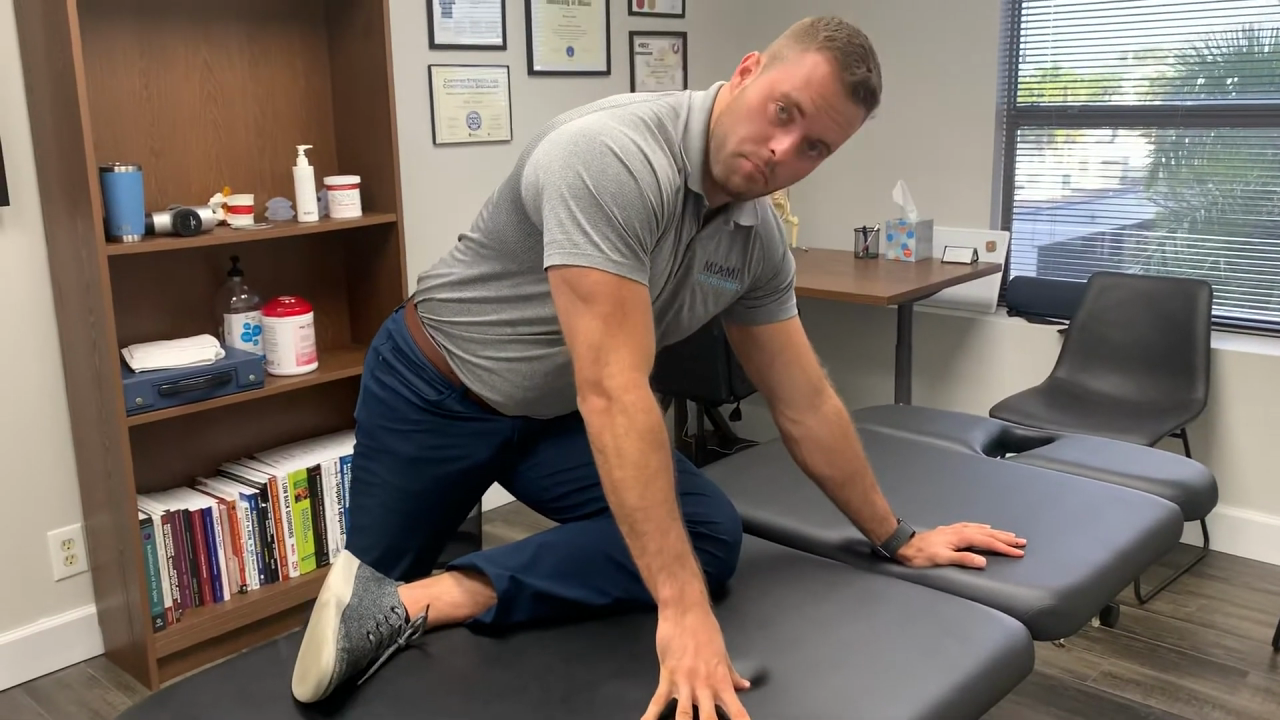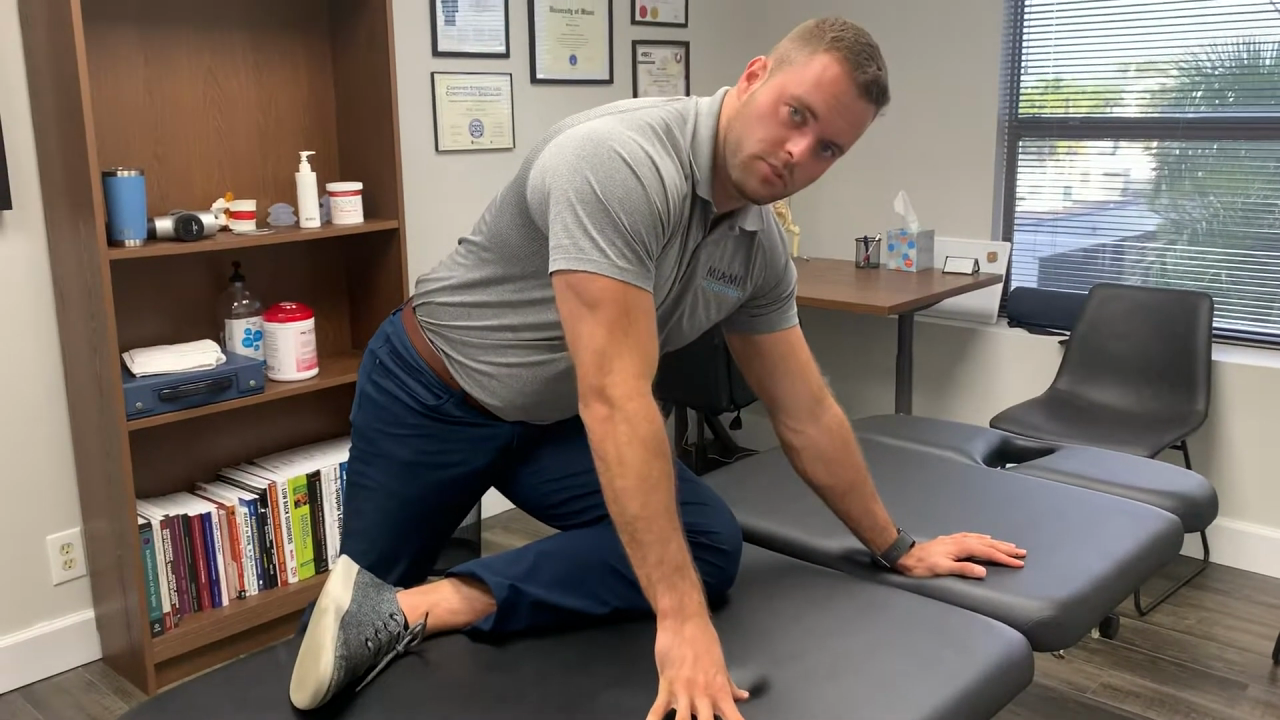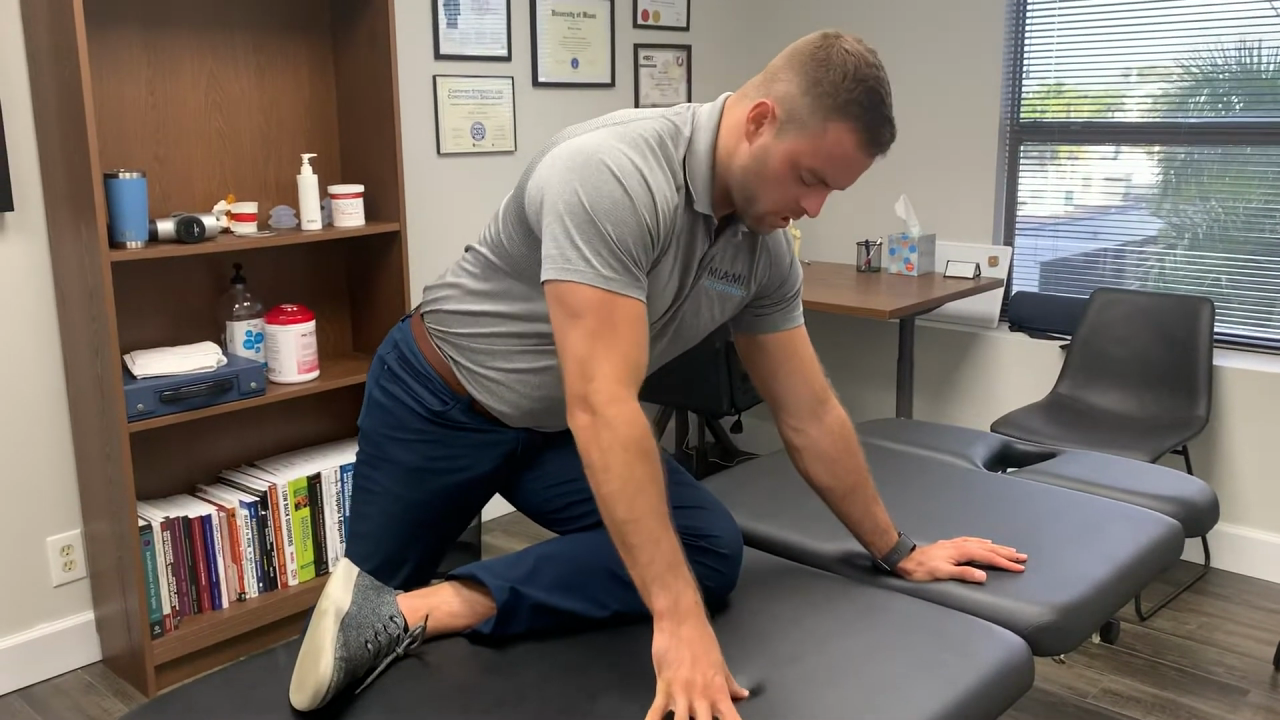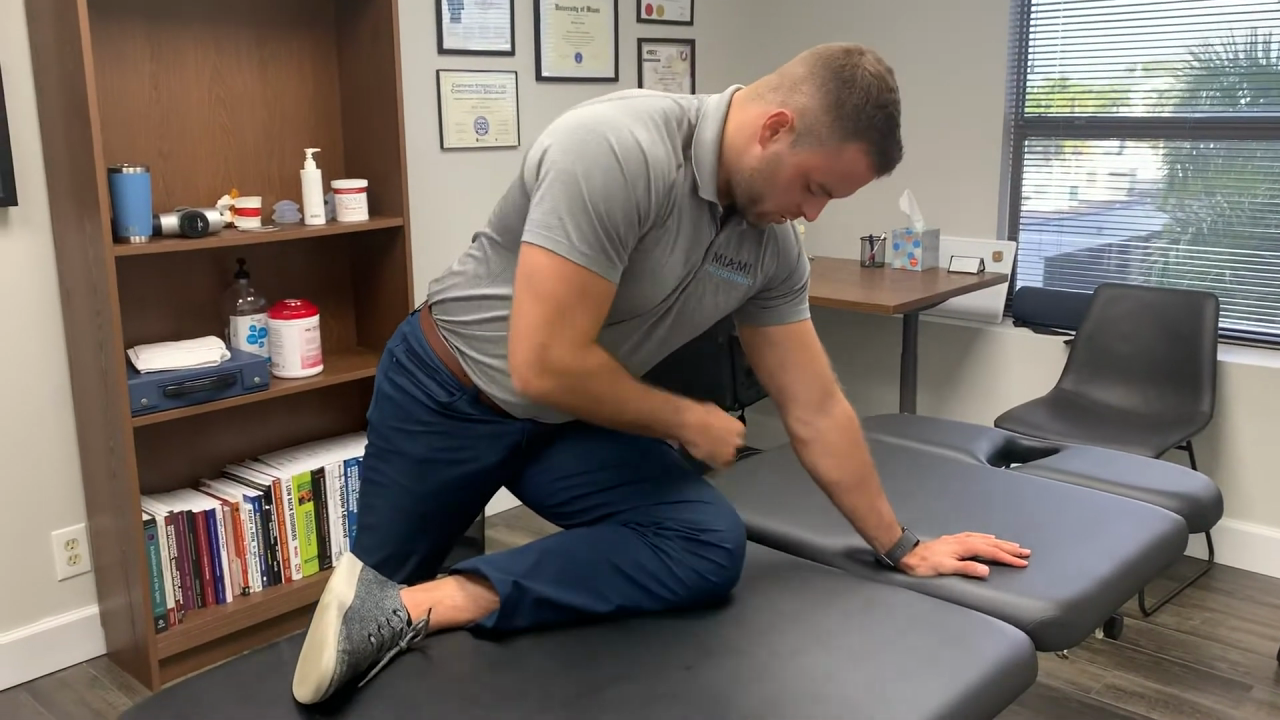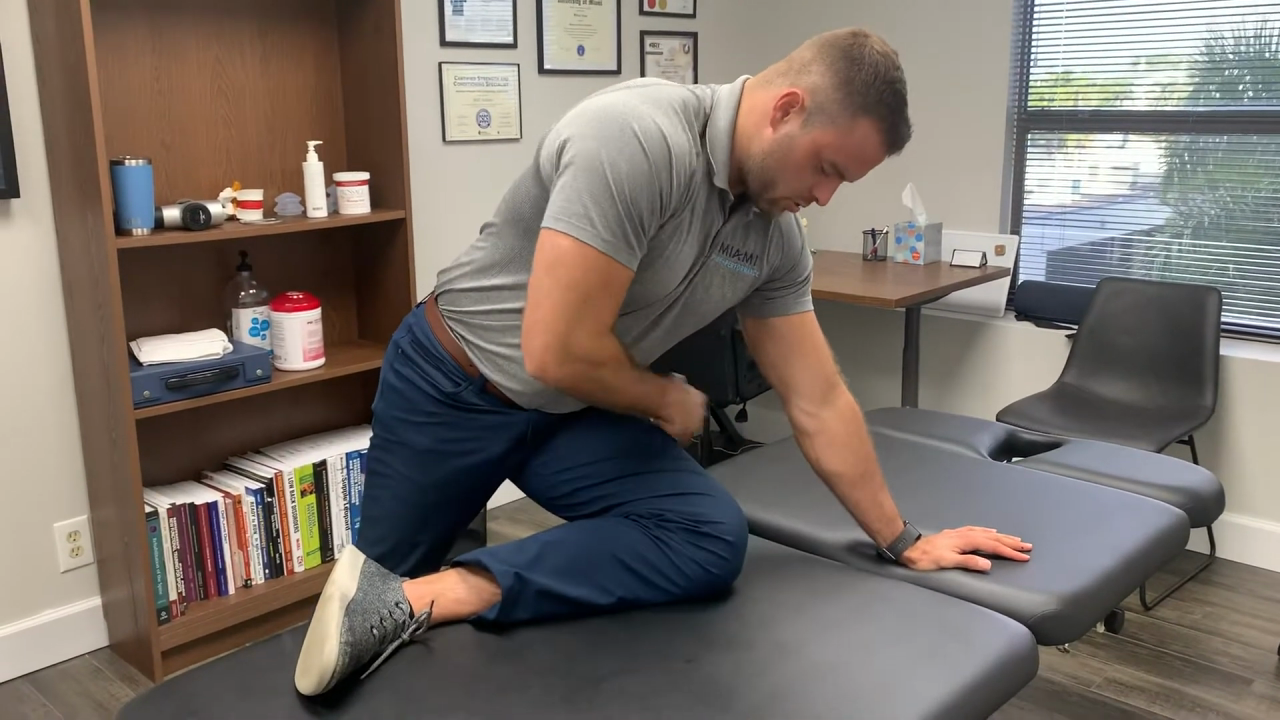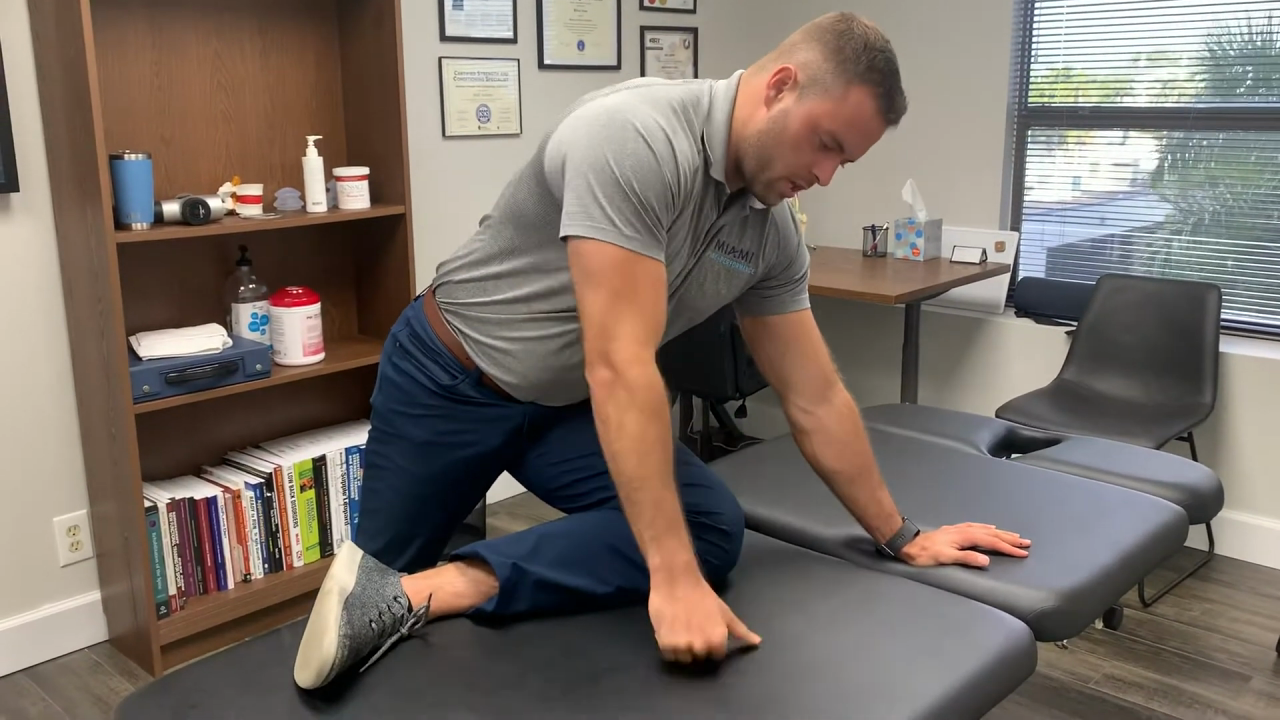
dt=0.4s
person 1, frame 1
left shoulder: (757, 241)
right shoulder: (611, 155)
left elbow: (805, 406)
right elbow: (614, 393)
left wrist: (898, 538)
right wrist: (683, 608)
left hip: (552, 415)
right hip: (435, 389)
left knee: (708, 535)
right knee: (372, 593)
left ankle: (421, 606)
person 1, frame 2
left shoulder: (759, 248)
right shoulder: (619, 161)
left elbow: (805, 415)
right elbow: (616, 401)
left wrist: (898, 549)
right wrist: (681, 618)
left hip: (551, 418)
right hip: (430, 393)
left knee: (709, 545)
right knee: (351, 624)
left ankle: (417, 612)
person 1, frame 3
left shoulder: (764, 249)
right shoulder: (614, 173)
left elbow: (809, 416)
right elbow: (600, 410)
left wrist: (898, 552)
right wrist: (677, 620)
left hip: (553, 424)
right hip: (439, 399)
left knee: (709, 552)
right knee: (365, 613)
left ankle: (421, 614)
person 1, frame 4
left shoulder: (770, 245)
right shoulder: (617, 148)
left elbow: (814, 410)
right elbow: (545, 364)
left wrist: (901, 546)
right wrist: (684, 421)
left hip: (568, 417)
right hip: (448, 391)
left knee: (708, 546)
right knee: (379, 591)
left ankle: (422, 608)
person 1, frame 5
left shoulder: (775, 237)
right shoulder: (636, 136)
left elbow: (819, 403)
right elbow: (559, 352)
left wrist: (904, 541)
right wrist: (665, 402)
left hip: (573, 409)
right hip: (453, 384)
left knee: (710, 539)
right knee: (383, 582)
left ankle: (426, 602)
person 1, frame 6
left shoulder: (771, 232)
right shoulder: (634, 135)
left elbow: (815, 401)
right elbow: (620, 369)
left wrist: (902, 537)
right wrist: (674, 577)
left hip: (565, 403)
right hip: (450, 376)
left knee: (710, 530)
right knee: (382, 574)
left ankle: (427, 595)
